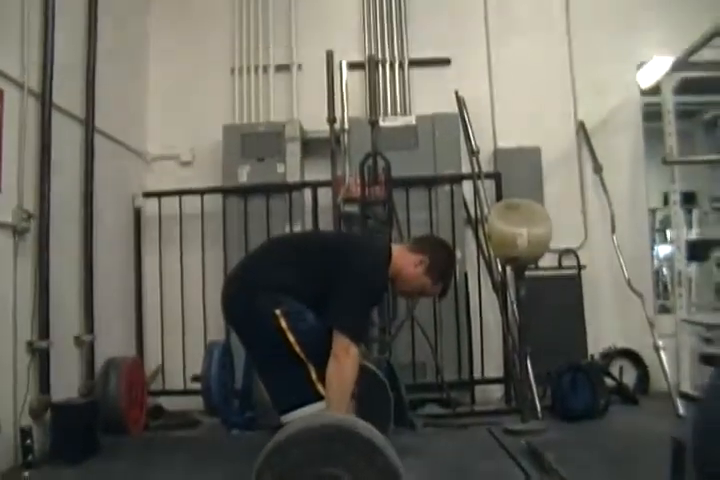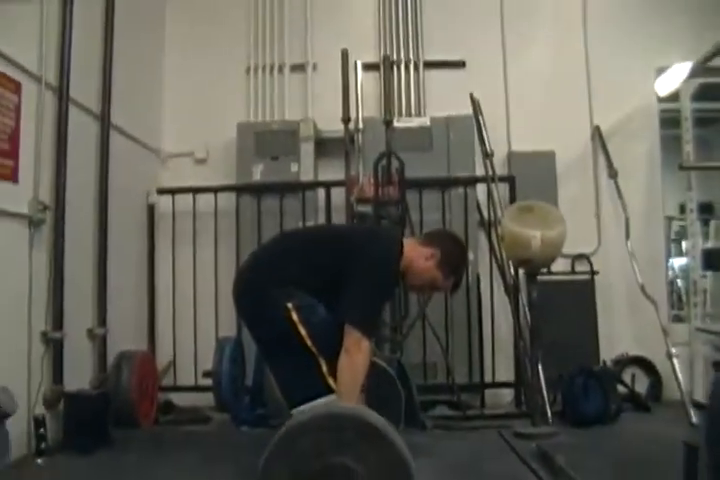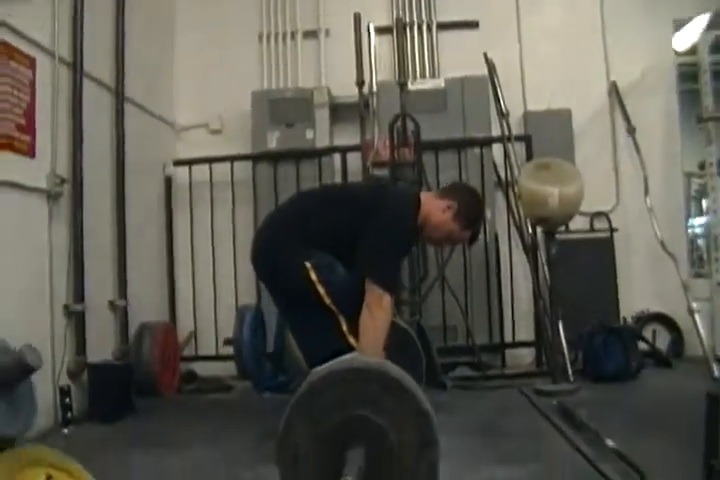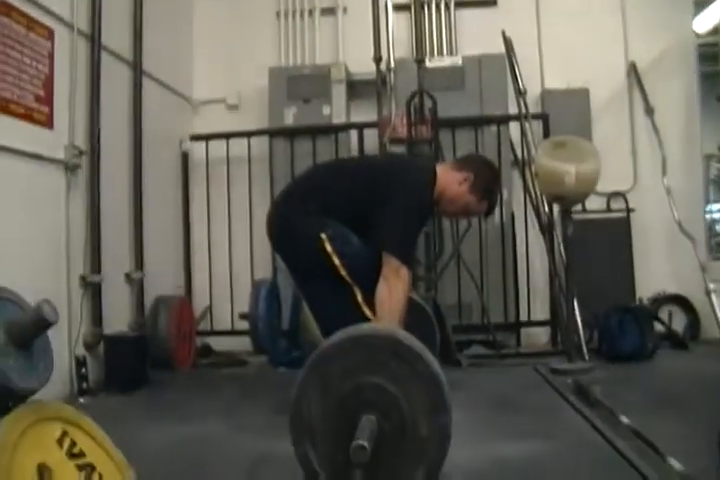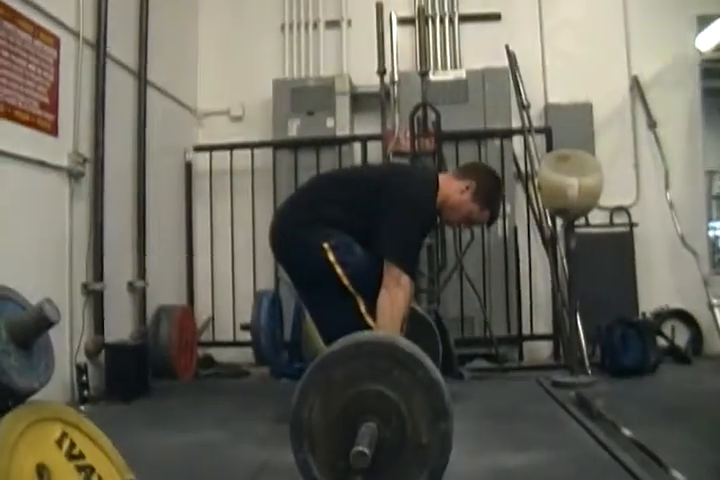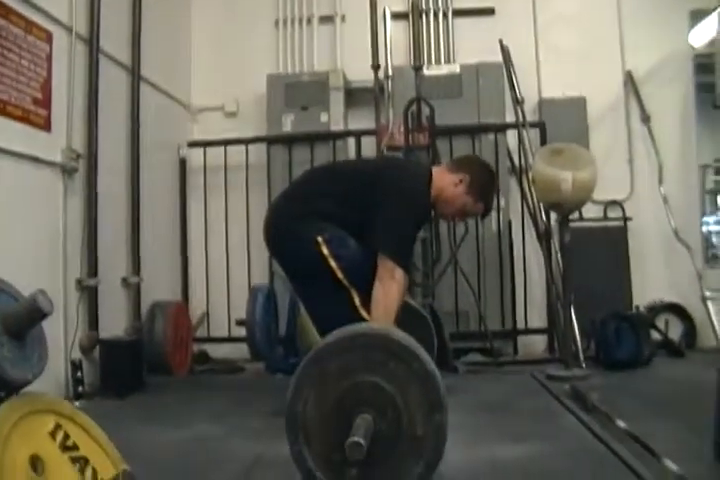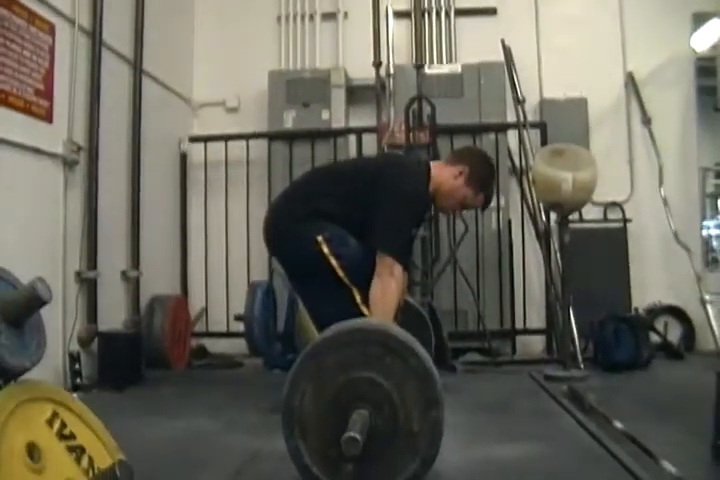
dt=0.2s
person 1, frame 1
left shoulder: (372, 259)
right shoulder: (368, 268)
left elbow: (343, 347)
right elbow: (344, 351)
left hip: (253, 292)
right hip: (255, 293)
right knee: (315, 396)
person 1, frame 2
left shoulder: (383, 252)
right shoulder: (379, 260)
left elbow: (356, 341)
right elbow: (355, 345)
left hip: (267, 285)
right hip: (268, 286)
right knee: (324, 390)
person 1, frame 3
left shoulder: (400, 208)
right shoulder: (397, 216)
left elbow: (379, 298)
right elbow: (376, 301)
left hip: (285, 245)
right hip: (285, 246)
right knee: (345, 353)
person 1, frame 4
left shoulder: (417, 181)
right shoulder: (413, 188)
left elbow: (397, 270)
right elbow: (393, 274)
left hip: (299, 218)
right hip: (301, 218)
right knee: (362, 323)
person 1, frame 5
left shoulder: (420, 191)
right shoulder: (415, 197)
left elbow: (401, 278)
right elbow: (394, 282)
left hip: (302, 228)
right hip: (304, 228)
right knee: (365, 331)
person 1, frame 6
left shoulder: (414, 187)
right shoulder: (409, 190)
left elbow: (395, 272)
right elbow: (388, 276)
left hip: (296, 222)
right hip: (298, 222)
left knee: (351, 323)
person 1, frame 7
left shoulder: (414, 184)
right shoulder: (408, 186)
left elbow: (396, 270)
right elbow: (387, 272)
left hip: (297, 223)
right hip: (299, 222)
